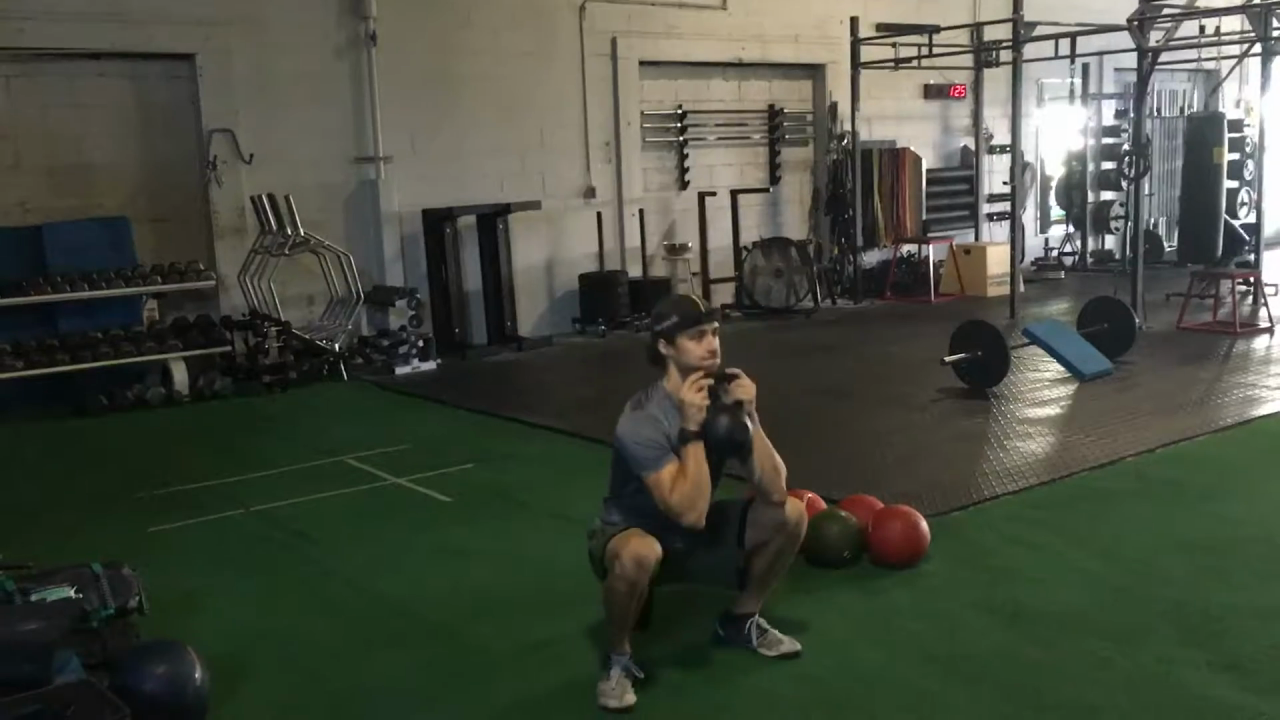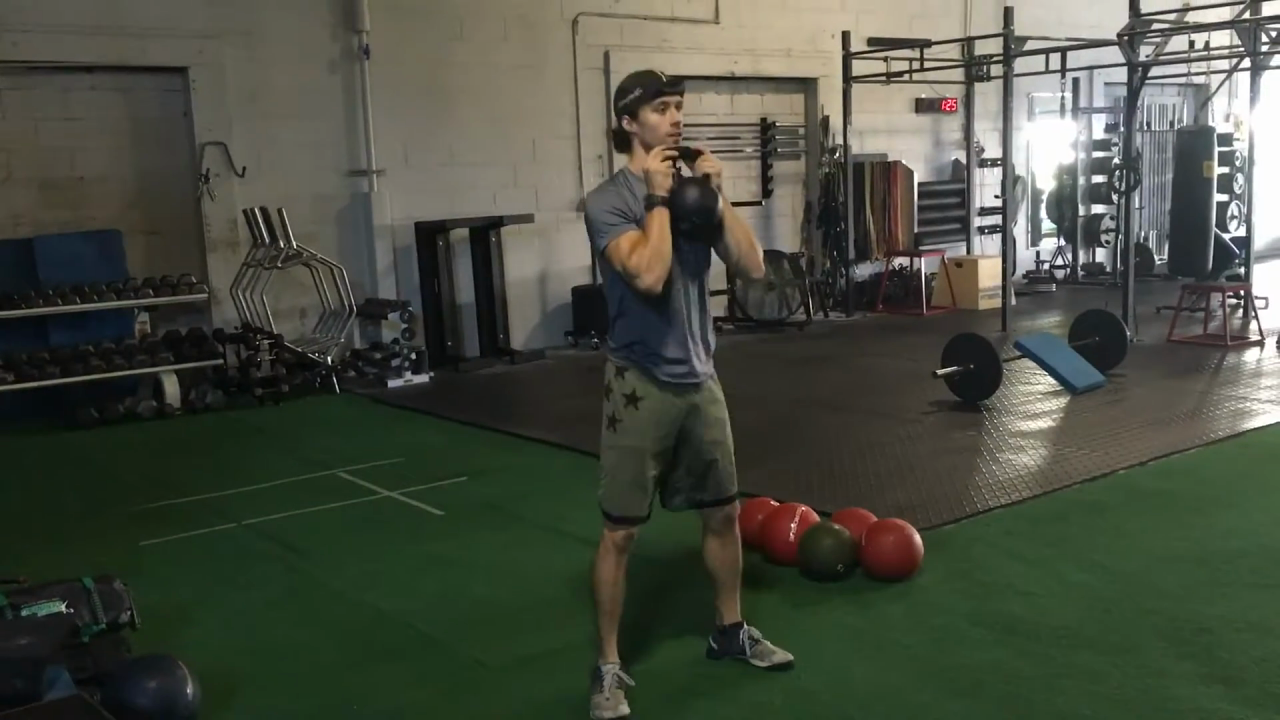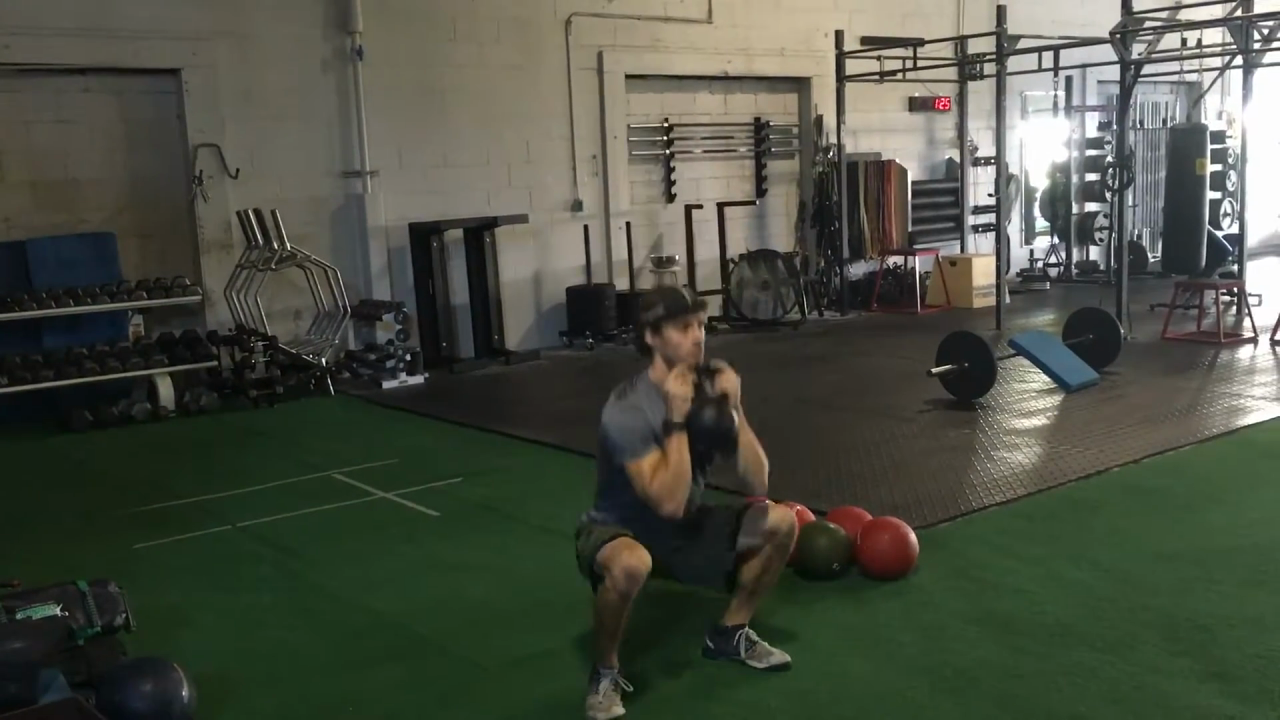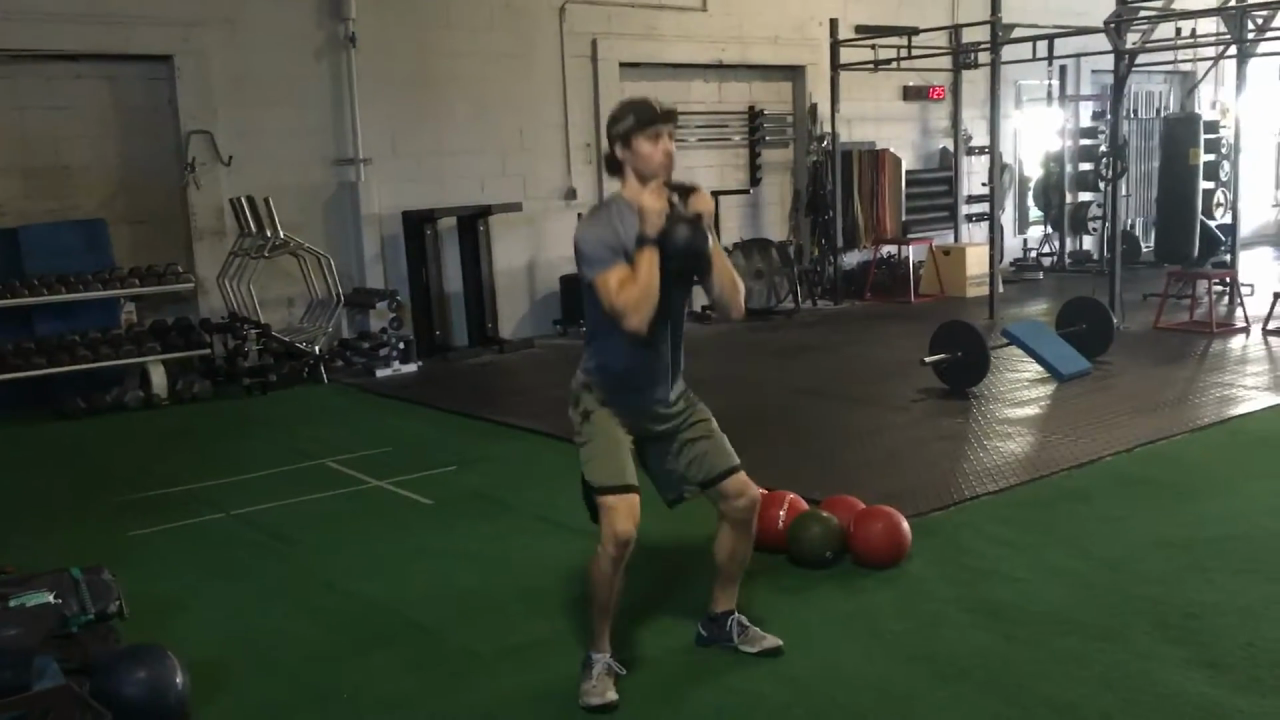
dt=0.7s
person 1, frame 1
left shoulder: (728, 400)
right shoulder: (641, 422)
left elbow: (775, 492)
right elbow: (691, 513)
left wrist: (750, 417)
right wrist: (690, 428)
left hip: (693, 537)
right hip: (628, 532)
left knee: (790, 516)
right knee: (640, 554)
left ankle: (740, 621)
right ankle: (618, 659)
person 1, frame 2
left shoulder: (693, 184)
right shoulder: (610, 199)
left elbow: (752, 267)
right elbow: (649, 275)
left wrist: (717, 195)
right wrist: (657, 198)
left hip: (699, 380)
right hip: (641, 385)
left knee: (723, 515)
right knee: (621, 533)
left ankle: (731, 633)
person 1, frame 3
left shoulder: (710, 392)
right shoulder: (626, 411)
left elbow: (758, 483)
right elbow: (670, 502)
left wrist: (734, 409)
right wrist: (677, 420)
left hip: (684, 530)
right hip: (616, 530)
left knee: (782, 525)
right knee: (630, 567)
left ankle: (729, 632)
right ankle: (605, 672)
person 1, frame 4
left shoulder: (682, 211)
right shoulder: (600, 226)
left elbow: (733, 305)
right elbow: (635, 316)
left wrist: (706, 234)
right wrist: (650, 235)
left hip: (671, 398)
right hip: (607, 401)
left knee: (743, 501)
right knee: (621, 527)
left ankle: (721, 621)
right ankle: (599, 657)
